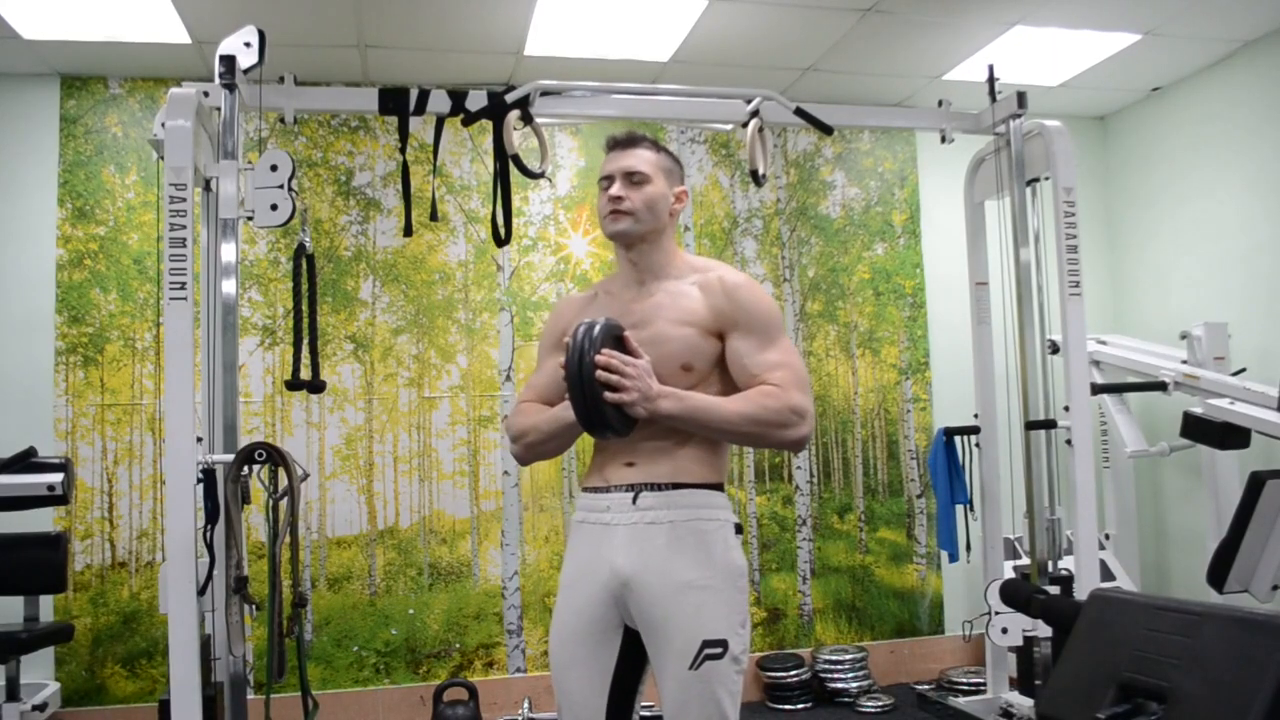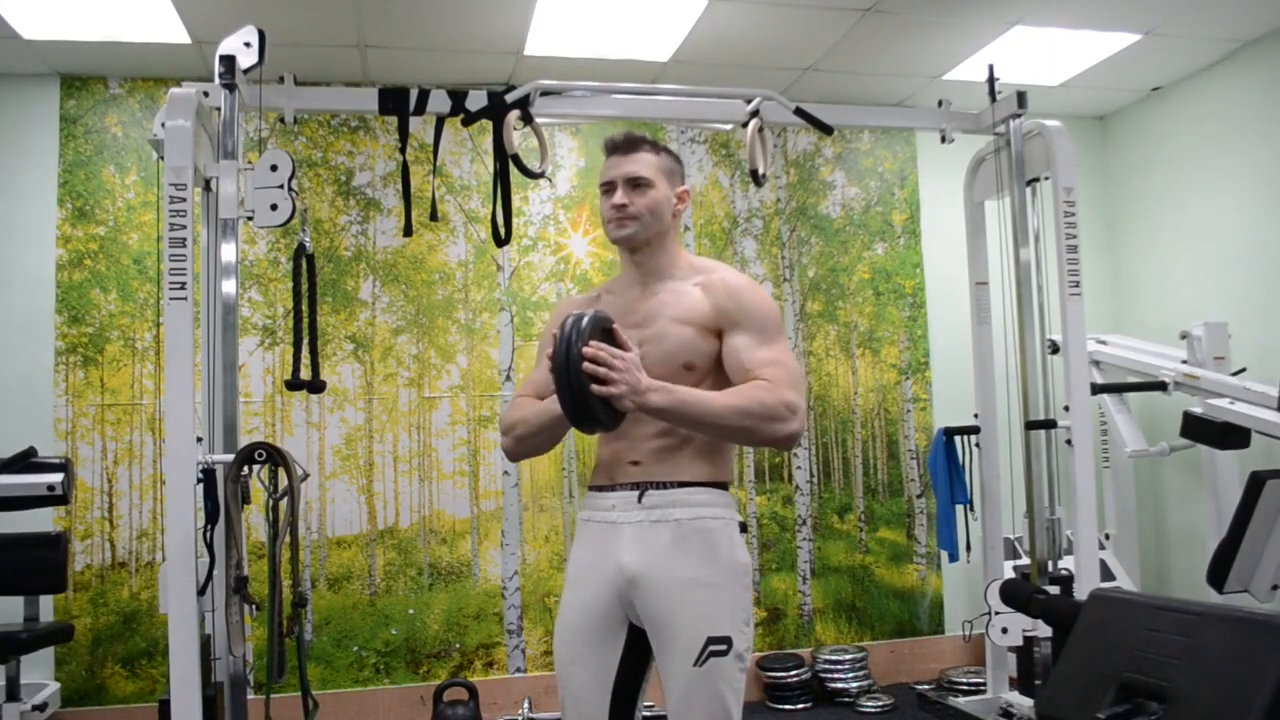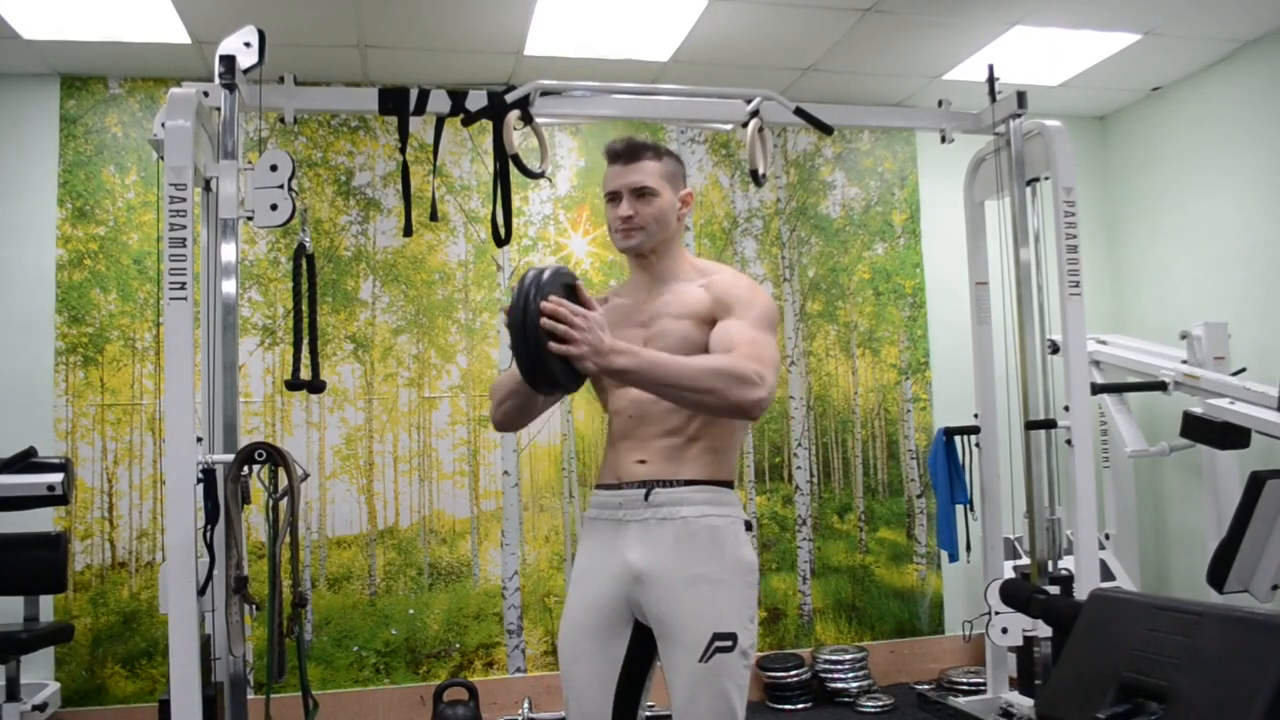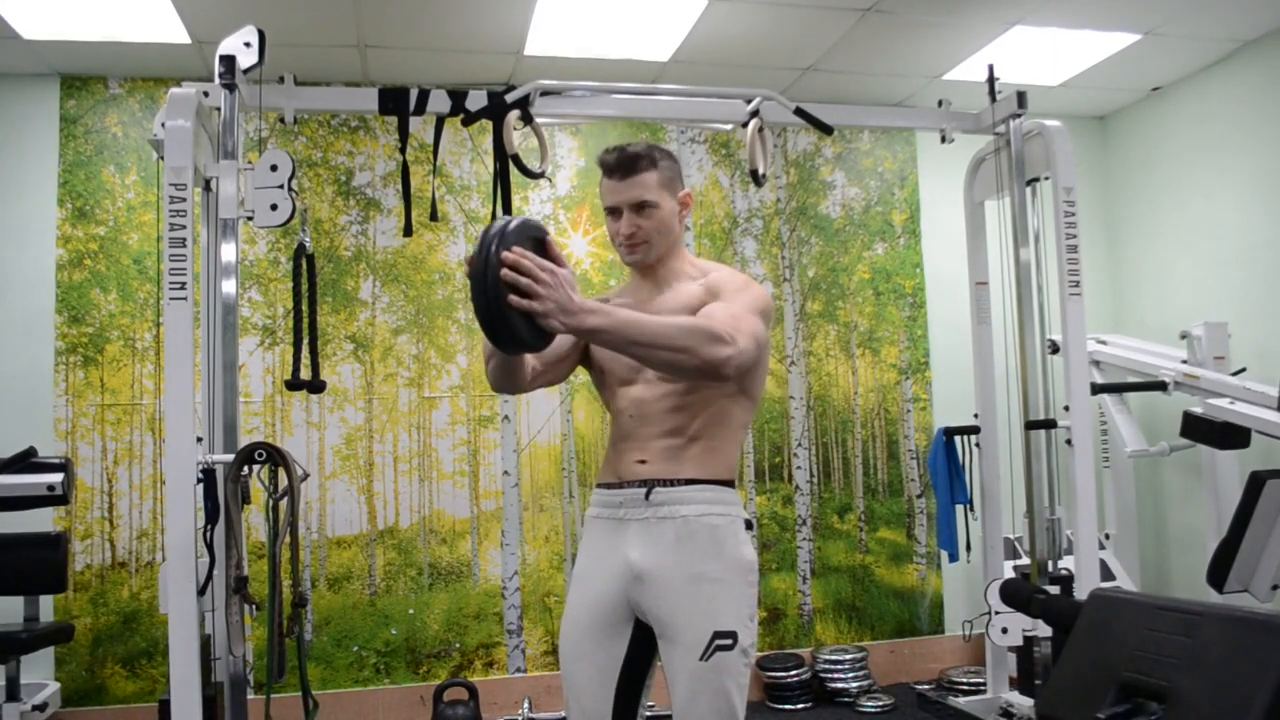
dt=0.3s
person 1, frame 1
left shoulder: (727, 293)
right shoulder: (573, 313)
left elbow: (793, 417)
right elbow: (522, 437)
left wrist: (660, 399)
left hip: (689, 531)
right hip: (593, 534)
person 1, frame 2
left shoulder: (730, 294)
right shoulder: (584, 314)
left elbow: (783, 416)
right elbow: (515, 436)
left wrist: (647, 395)
left hip: (692, 530)
right hip: (599, 532)
person 1, frame 3
left shoulder: (732, 293)
right shoulder: (589, 313)
left elbow: (748, 388)
right elbow: (504, 413)
left wrist: (614, 356)
left hip: (698, 528)
right hip: (605, 530)
person 1, frame 4
left shoulder: (734, 291)
right shoulder: (599, 310)
left elbow: (719, 353)
right elbow: (512, 378)
left wrist: (581, 315)
right wrist: (509, 317)
left hip: (698, 527)
right hip: (607, 529)
